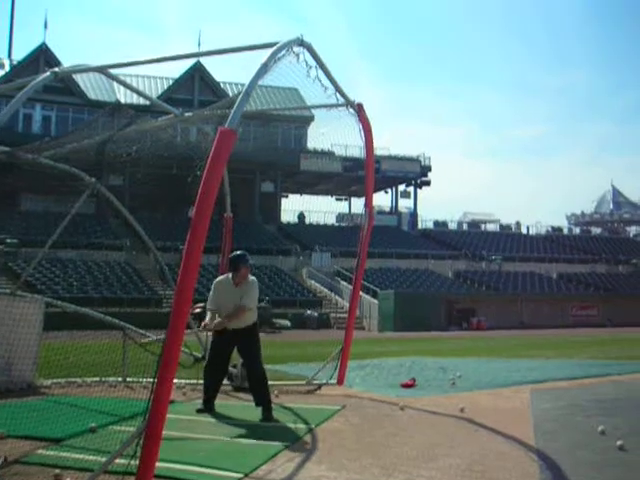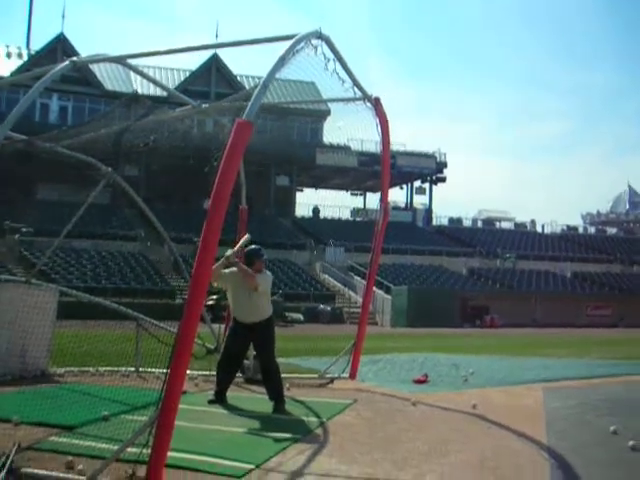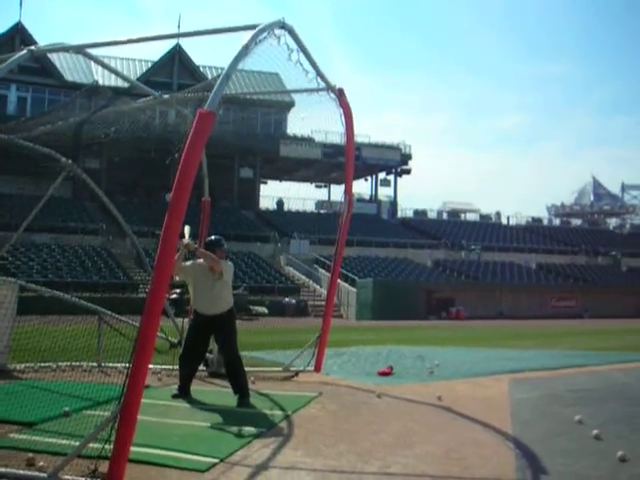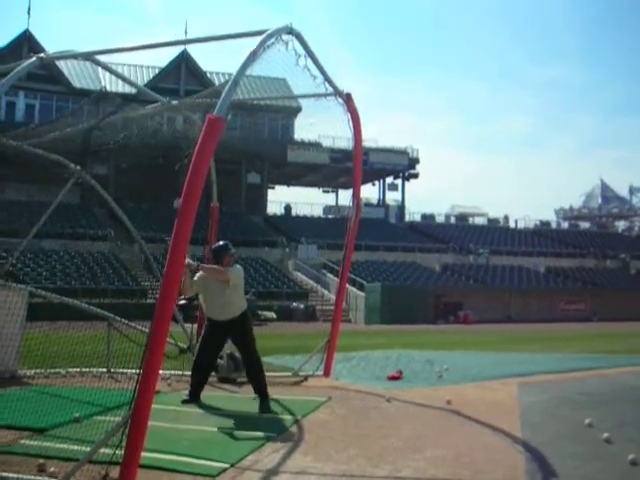
dt=0.7s
person 1, frame 1
left shoulder: (252, 283)
right shoulder: (220, 283)
left elbow: (244, 308)
right elbow: (212, 308)
left wrist: (223, 321)
right wrist: (209, 320)
left hip: (247, 330)
right hip: (223, 331)
left knee: (255, 369)
right knee: (212, 367)
left ankle: (266, 408)
right ankle: (208, 402)
person 1, frame 2
left shoulder: (266, 277)
right shoulder: (233, 274)
left elbow: (251, 279)
right elbow: (212, 276)
left wrist: (235, 262)
right wrist: (225, 260)
left hip: (263, 325)
right hip: (239, 324)
left knee: (268, 363)
right knee: (227, 360)
left ankle: (278, 401)
right ankle: (220, 394)
person 1, frame 3
left shoulder: (228, 267)
right shoulder: (195, 266)
left elbow: (215, 263)
right elbow: (175, 270)
left wrist: (194, 248)
right wrist: (183, 250)
left hip: (224, 317)
right hip: (200, 317)
left knee: (231, 356)
right knee: (188, 354)
left ankle: (243, 394)
right ankle: (184, 388)
person 1, frame 4
left shoulder: (237, 271)
right shoulder: (204, 276)
left elbow: (221, 273)
right elbow: (186, 292)
left wrist: (196, 266)
right wrist: (186, 271)
left hip: (239, 321)
right hip: (215, 323)
left knee: (251, 358)
right knee: (202, 360)
left ankle: (264, 399)
right ankle: (194, 394)
